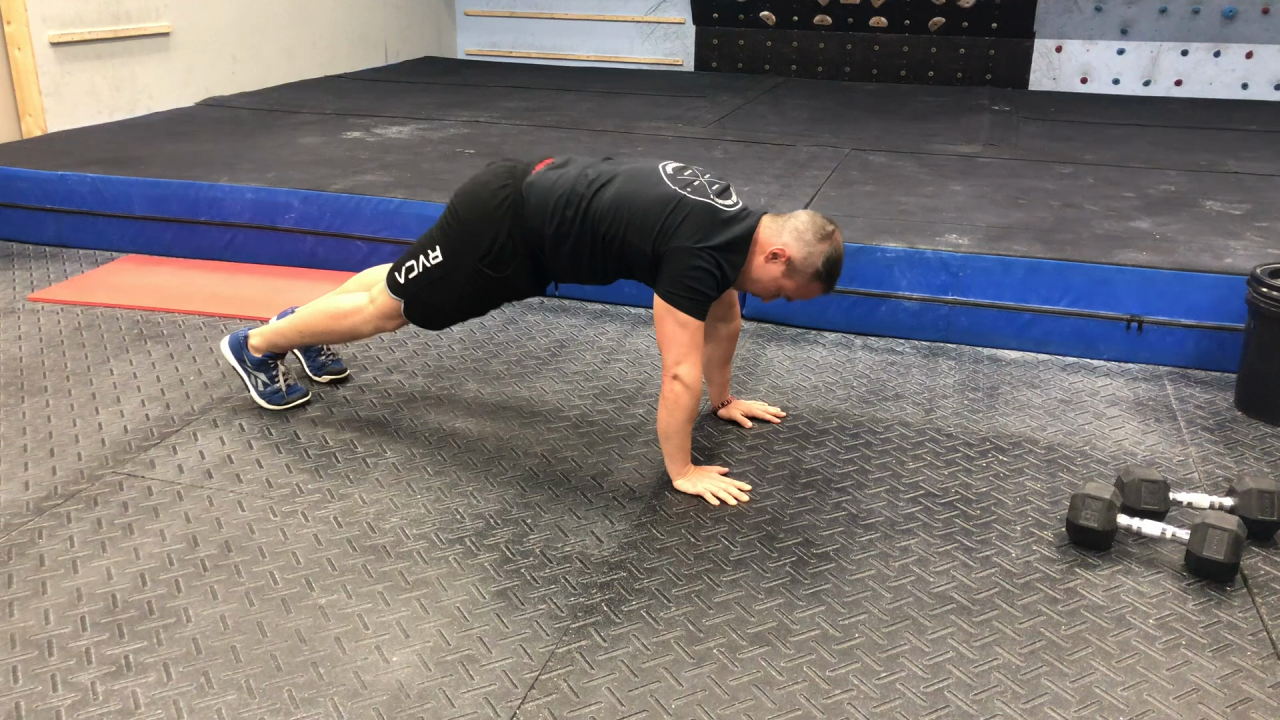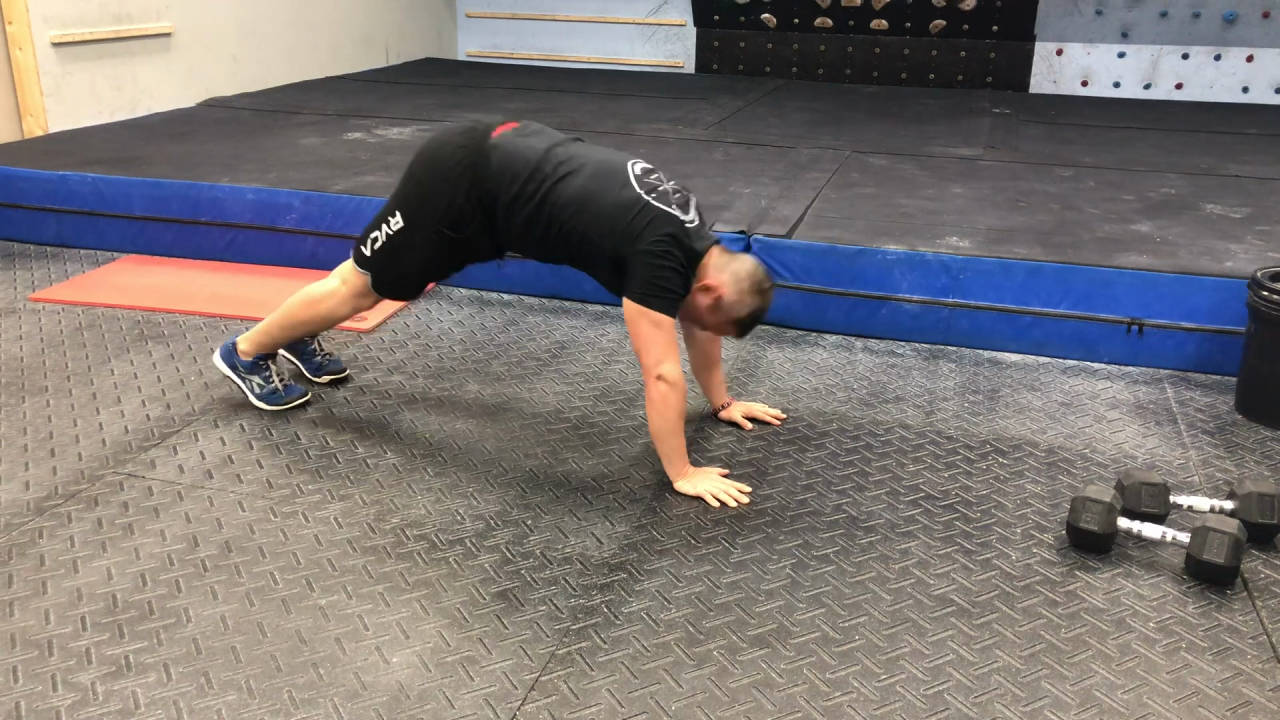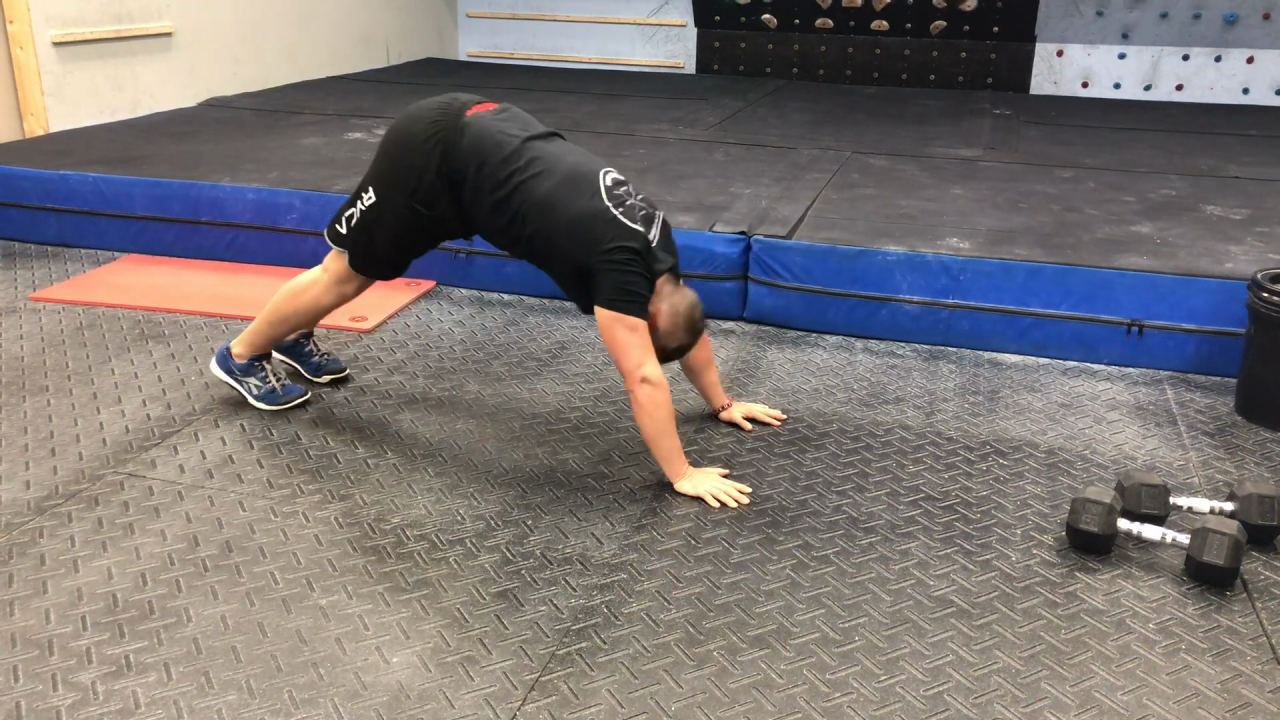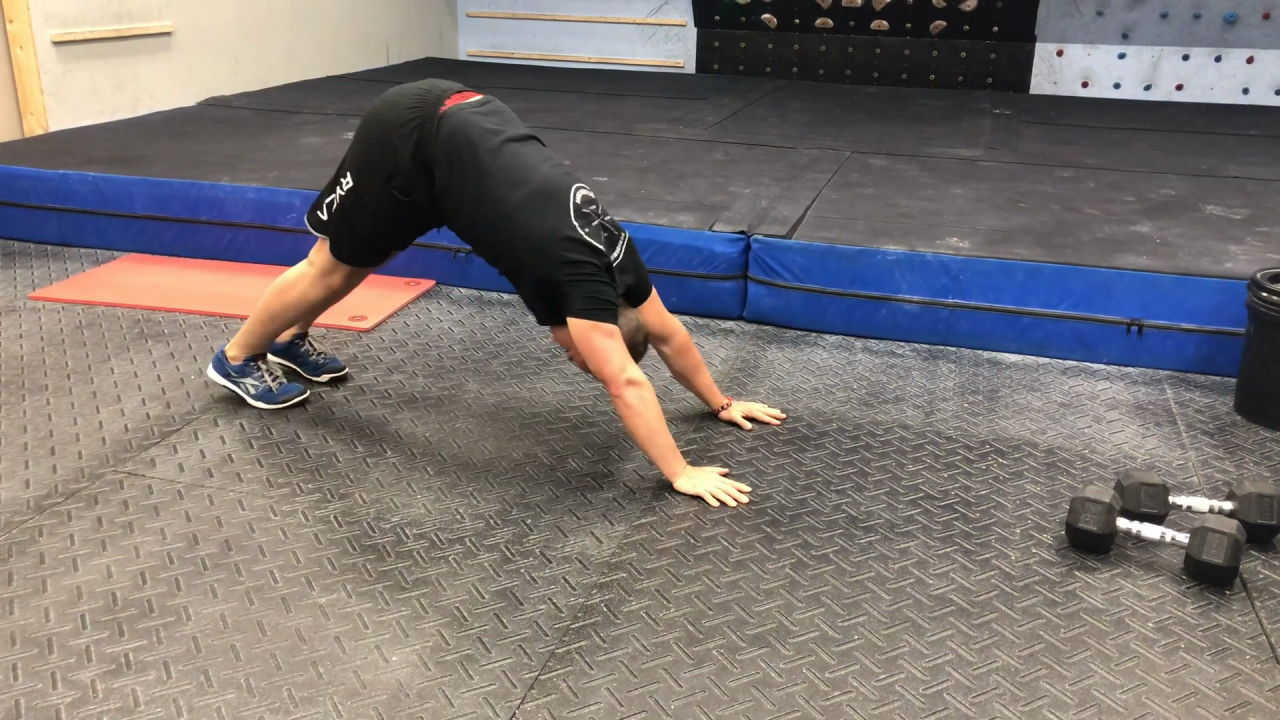
dt=0.3s
person 1, frame 1
left shoulder: (733, 221)
right shoulder: (703, 248)
left elbow: (724, 318)
right elbow: (680, 372)
left wrist: (723, 399)
right wrist: (683, 471)
left hip: (531, 198)
right hip: (507, 221)
left knee: (408, 278)
right knee: (395, 306)
left ankle: (303, 325)
right ankle: (256, 345)
person 1, frame 2
left shoulder: (689, 239)
right shoulder: (662, 256)
left elbow: (698, 323)
right elbow: (661, 373)
left wrist: (721, 401)
right wrist: (682, 474)
left hip: (496, 158)
right hip: (466, 179)
left knee: (385, 270)
right knee: (366, 282)
left ankle: (298, 336)
right ankle: (246, 351)
person 1, frame 3
left shoulder: (649, 241)
right shoulder: (622, 262)
left elbow: (685, 329)
right elbow: (643, 376)
left wrist: (721, 402)
right wrist: (681, 475)
left hip: (474, 134)
right hip: (436, 150)
left knee: (370, 258)
right knee: (350, 268)
left ankle: (294, 338)
right ankle: (242, 355)
person 1, frame 4
left shoulder: (610, 255)
right shoulder: (581, 274)
left elbow: (666, 333)
right elbow: (625, 382)
left wrist: (720, 403)
right wrist: (681, 474)
left hip: (454, 119)
right hip: (413, 134)
left knee: (367, 255)
right knee: (335, 262)
left ankle: (290, 338)
right ankle: (237, 358)
